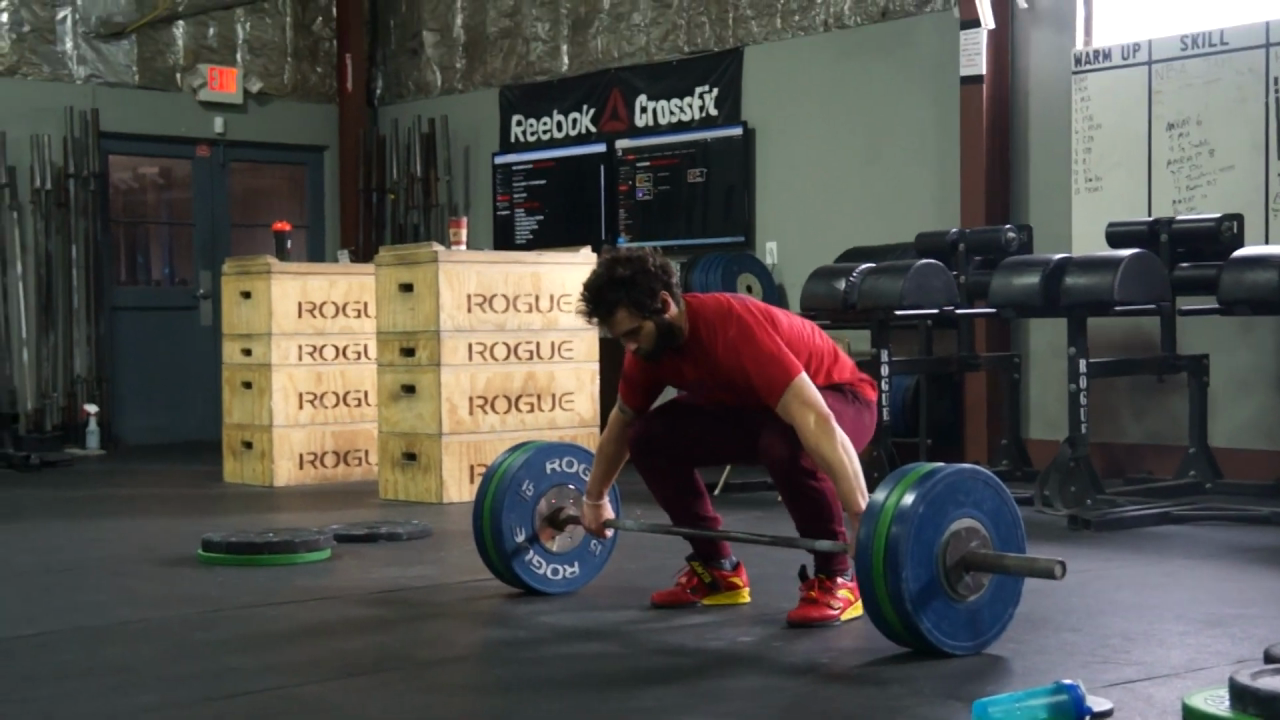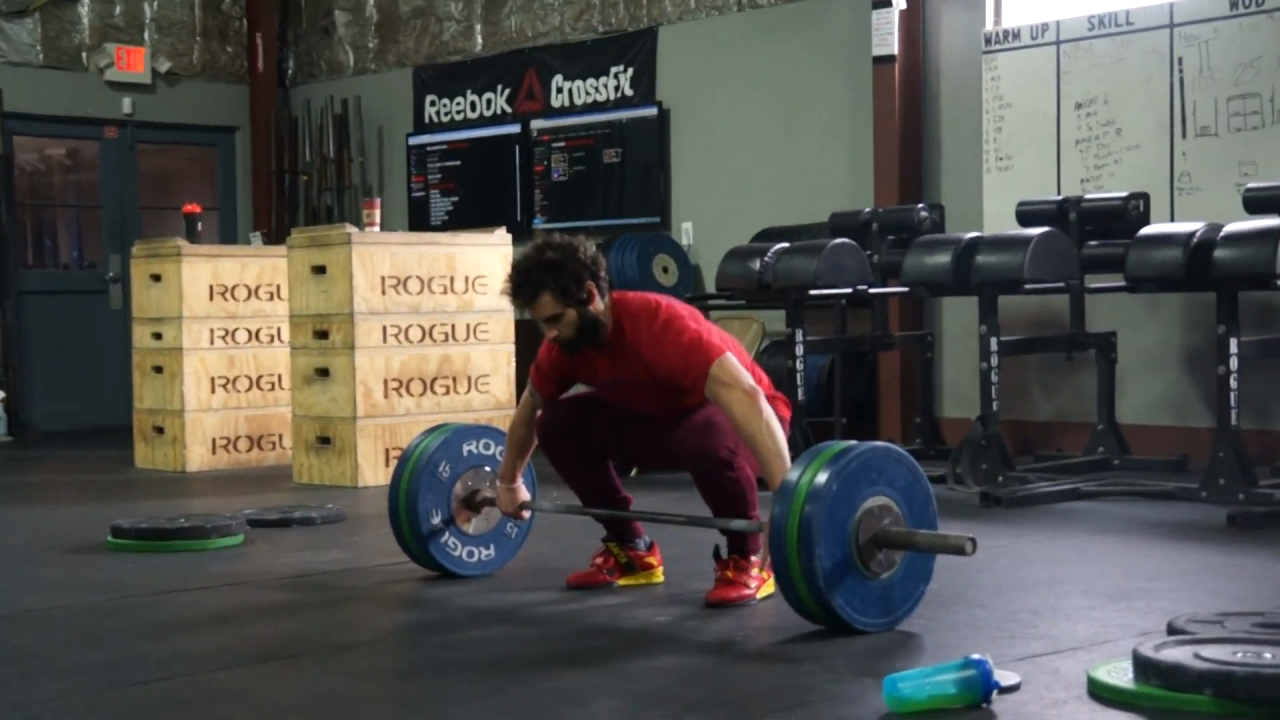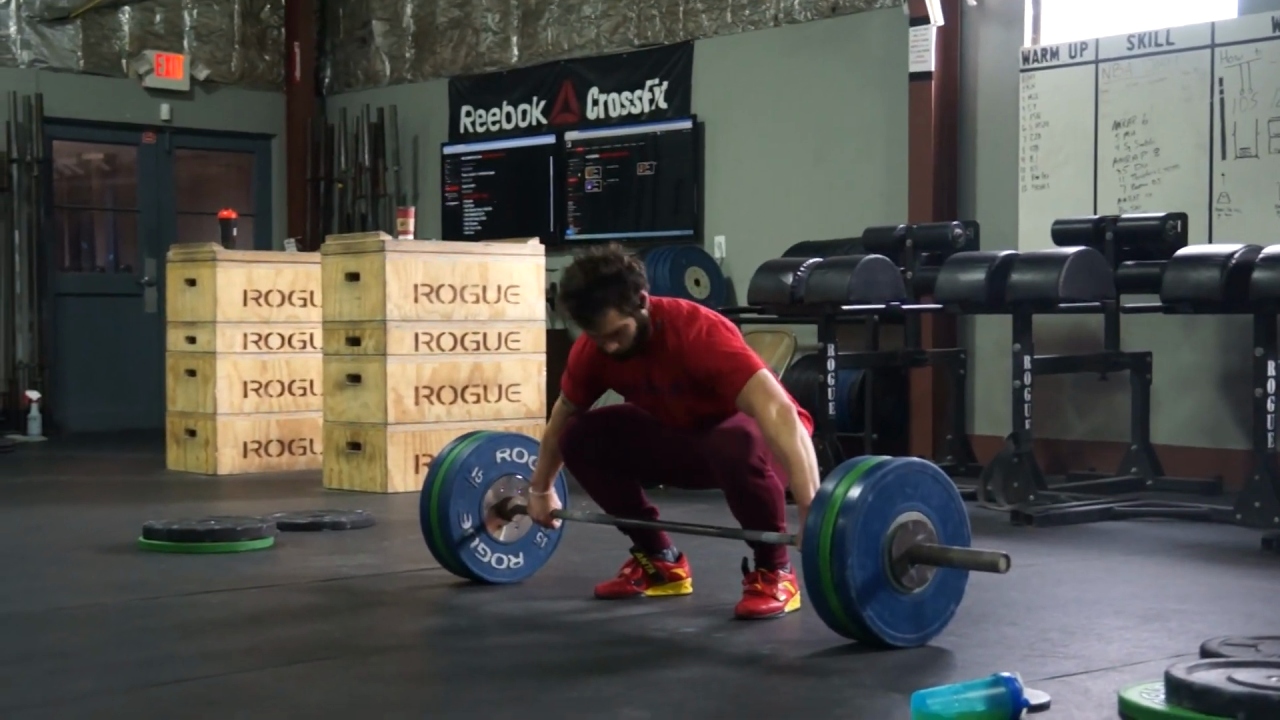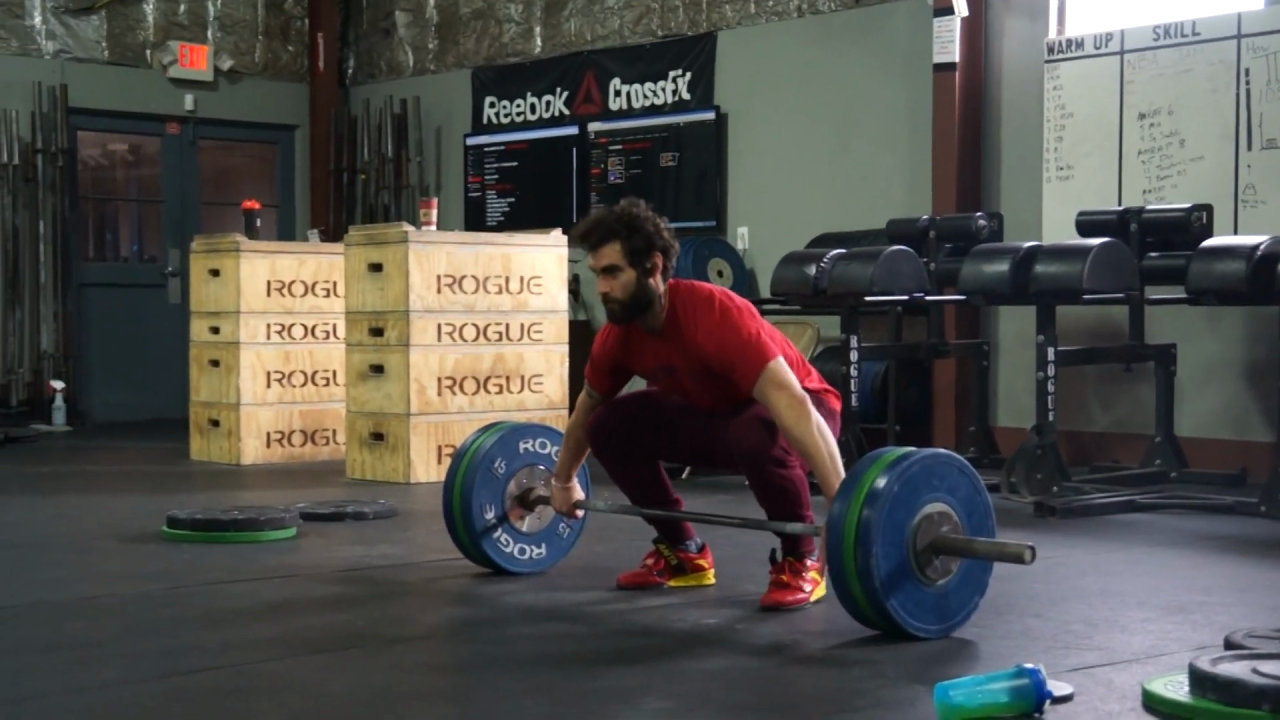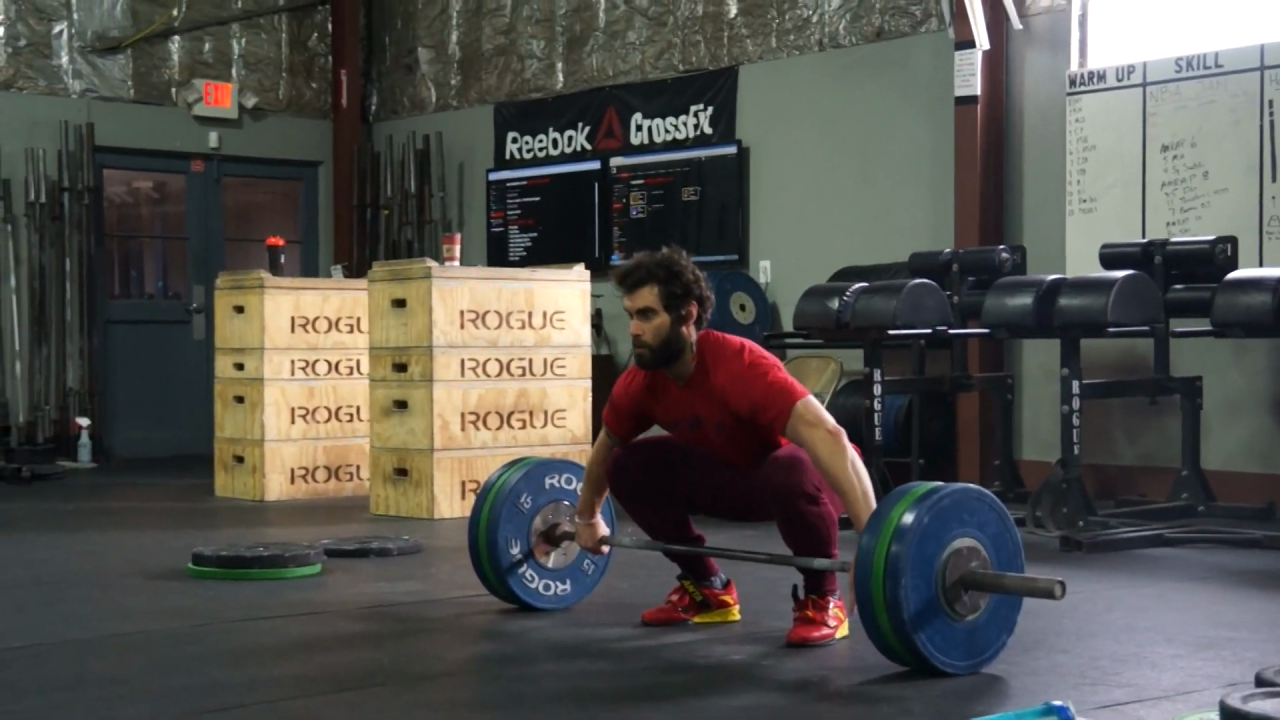
dt=1s
person 1, frame 1
left shoulder: (734, 328)
right shoulder: (648, 344)
left elbow: (814, 420)
right elbow: (622, 422)
left wrist: (863, 519)
right wrist: (595, 499)
left hip: (840, 396)
left knee: (787, 446)
right knee: (648, 437)
left ankle: (836, 578)
right ankle: (717, 567)
person 1, frame 2
left shoulder: (657, 325)
right shoulder: (564, 345)
left elbow: (744, 398)
right elbow: (530, 408)
right wrist: (508, 482)
left hip: (743, 409)
left knee: (704, 441)
right knee: (556, 424)
left ankle: (745, 560)
right ankle: (631, 549)
person 1, frame 3
left shoulder: (701, 332)
right shoulder: (593, 349)
left elbow: (778, 412)
right elbow: (565, 413)
left wrist: (812, 511)
right wrist: (541, 490)
left hip: (743, 429)
right hip: (686, 435)
left knee: (736, 449)
right knee: (580, 438)
left ankle: (774, 572)
right ankle: (659, 560)
person 1, frame 4
left shoulder: (715, 315)
right shoulder: (618, 335)
left elbow: (791, 403)
right elbow: (589, 405)
right wrist: (563, 480)
left hip: (795, 409)
right hip: (714, 416)
left knee: (759, 439)
right knee: (608, 426)
left ankle: (801, 561)
right ankle: (682, 550)
person 1, frame 5
left shoulder: (739, 366)
right shoulder: (639, 383)
left elbow: (830, 439)
right elbow: (606, 447)
right wrist: (587, 518)
left hip: (813, 468)
right hip: (732, 471)
left knee: (789, 476)
right knee: (627, 468)
left ankle: (823, 600)
right ankle: (707, 587)
